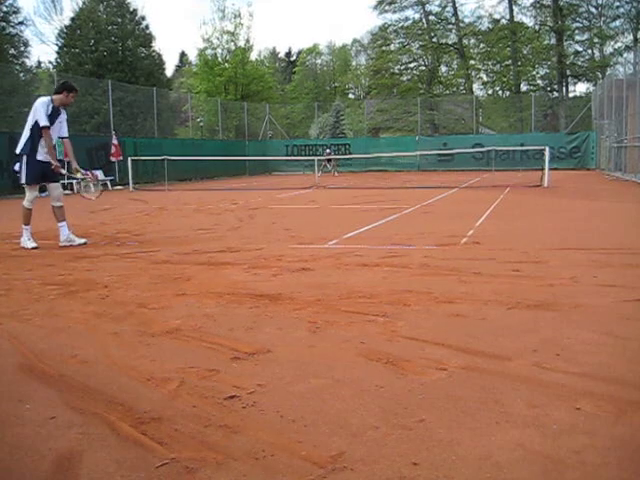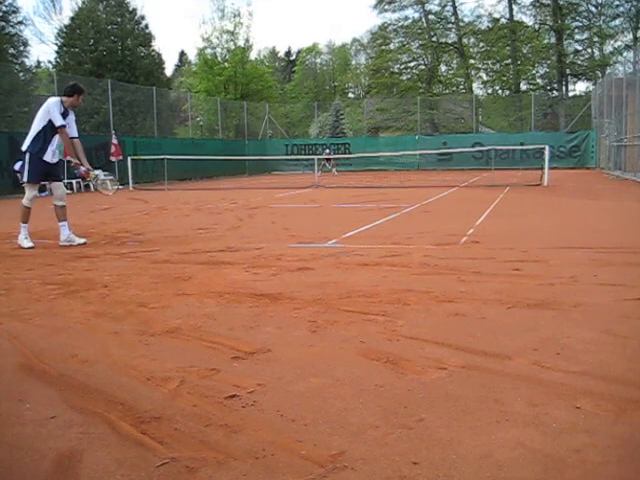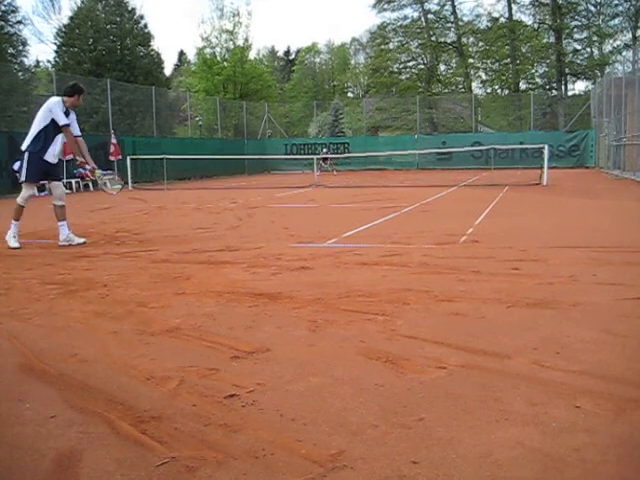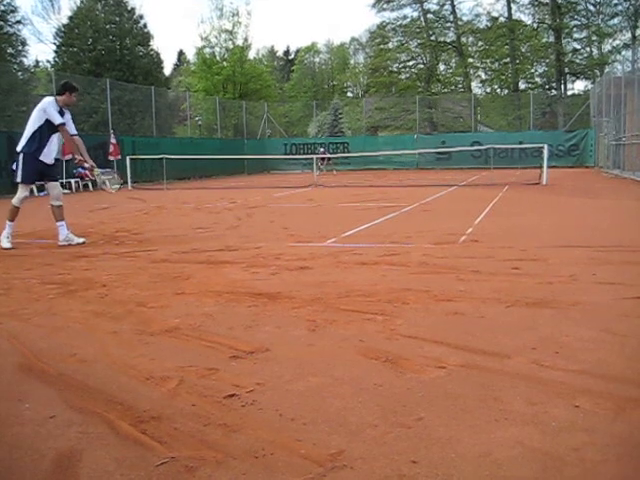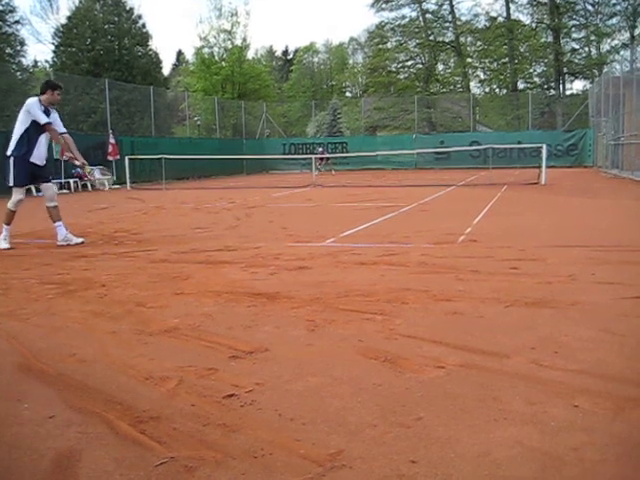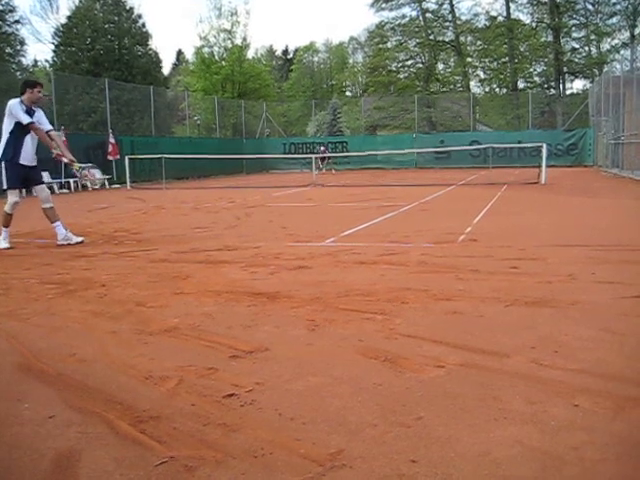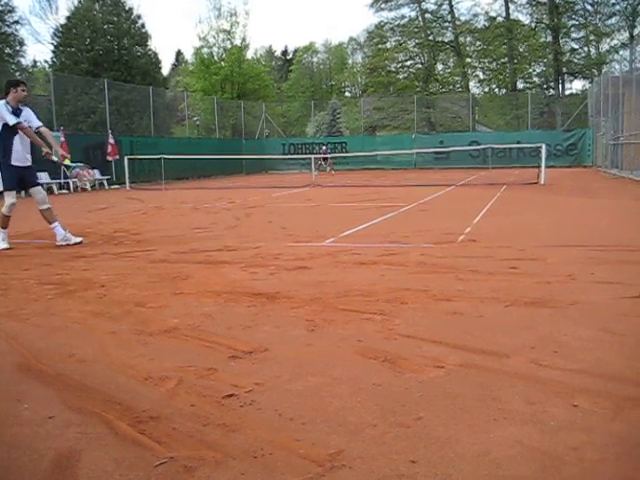
dt=0.2s
person 1, frame 1
left shoulder: (62, 113)
right shoulder: (42, 103)
left elbow: (65, 139)
right elbow: (45, 132)
left wrist: (73, 162)
right wrist: (53, 158)
left hip: (48, 158)
right hip: (31, 155)
left knee: (57, 194)
right knee: (31, 195)
left ankle: (65, 236)
right ankle: (26, 236)
person 1, frame 2
left shoulder: (70, 115)
right shoulder: (53, 103)
left elbow: (75, 140)
right elbow: (62, 132)
left wrist: (85, 163)
right wrist: (74, 158)
left hip: (53, 157)
right hip: (35, 154)
left knee: (60, 194)
right knee: (31, 194)
left ankle: (65, 235)
right ankle: (23, 234)
person 1, frame 3
left shoulder: (71, 114)
right shoulder: (54, 103)
left elbow: (78, 138)
right elbow: (67, 132)
left wrist: (90, 161)
right wrist: (78, 156)
left hip: (52, 157)
right hip: (34, 153)
left knee: (59, 193)
right knee: (27, 193)
left ankle: (65, 235)
right ankle: (13, 232)
person 1, frame 4
left shoulder: (66, 113)
right shoulder: (48, 102)
left elbow: (75, 137)
right elbow: (64, 132)
left wrist: (88, 160)
right wrist: (77, 154)
left hip: (48, 158)
right hip: (30, 154)
left knee: (57, 194)
right knee: (22, 194)
left ankle: (64, 235)
person 1, frame 5
left shoulder: (53, 113)
right shoulder: (32, 103)
left elbow: (65, 135)
right elbow: (50, 130)
left wrist: (79, 157)
right wrist: (67, 151)
left hip: (39, 159)
right hip: (20, 157)
left knee: (51, 194)
right knee: (18, 197)
left ankle: (62, 235)
person 1, frame 6
left shoulder: (37, 112)
left elbow: (52, 132)
right elbow: (35, 129)
left wrist: (67, 153)
right wrist: (54, 149)
left hip: (30, 161)
left knee: (45, 196)
right knee: (14, 199)
left ankle: (62, 234)
person 1, frame 7
left shoulder: (26, 111)
left elbow: (42, 129)
right elbow: (23, 129)
left wrist: (58, 149)
right wrist: (43, 147)
left hip: (25, 162)
left knee: (41, 197)
left ankle: (61, 235)
